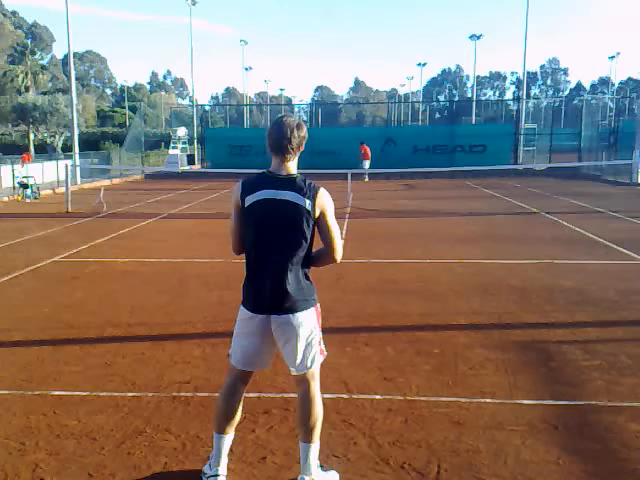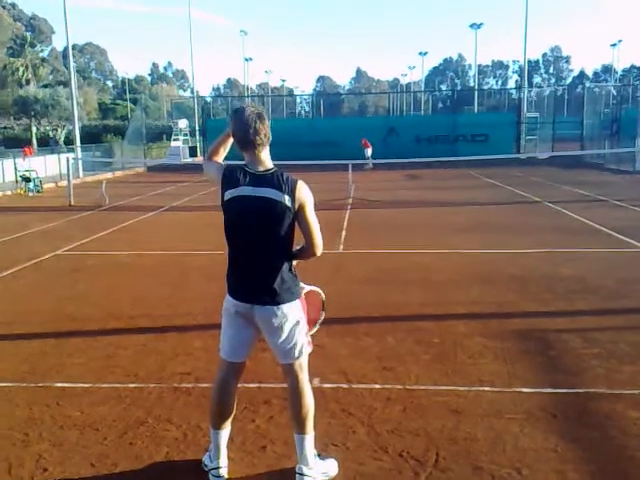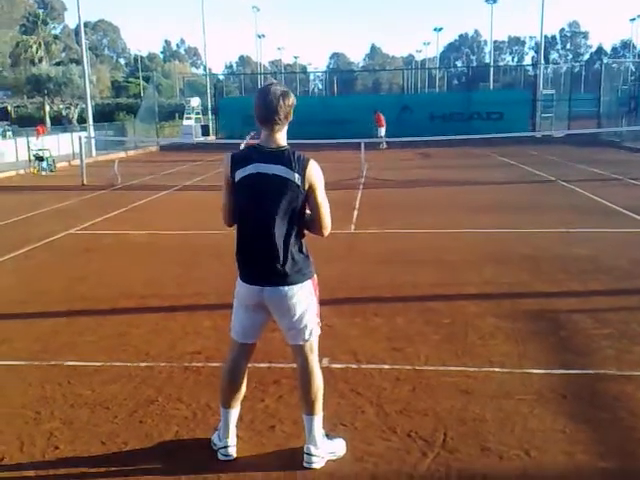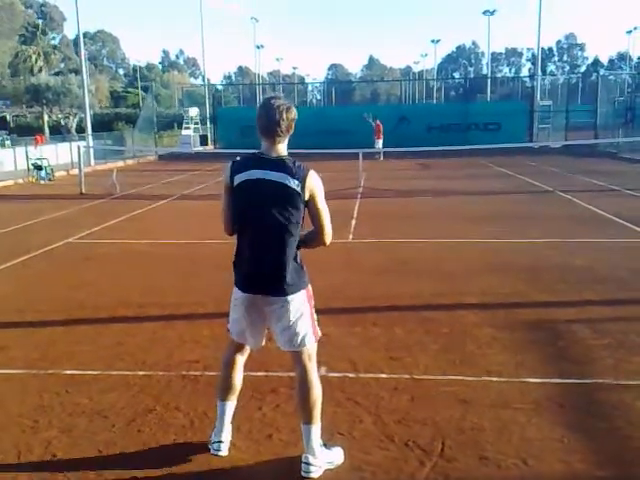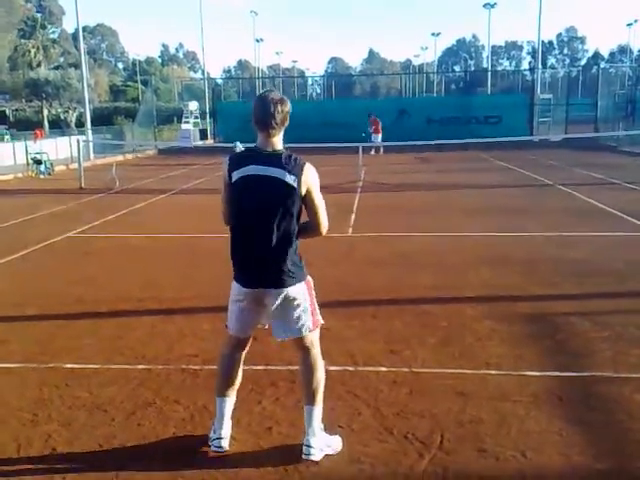
dt=0.5s
person 1, frame 1
left shoulder: (244, 189)
right shoulder: (317, 195)
left elbow: (237, 247)
right elbow: (333, 255)
left hip: (254, 304)
right hip: (297, 305)
left knee: (235, 380)
right knee: (308, 384)
person 1, frame 2
left shoulder: (227, 178)
right shoulder: (296, 188)
left elbow: (208, 160)
right elbow: (315, 249)
left wrist: (233, 128)
left hip: (239, 297)
right hip: (281, 298)
left knee: (227, 374)
right knee: (297, 376)
person 1, frame 3
left shoulder: (236, 163)
right shoulder: (306, 168)
left elbow: (228, 218)
right elbow: (322, 227)
left hip: (250, 277)
right hip: (293, 278)
left knee: (239, 354)
right knee: (307, 356)
left ankle: (226, 438)
right ankle: (315, 445)
person 1, frame 4
left shoulder: (235, 170)
right shoulder: (306, 177)
left elbow: (229, 227)
right elbow: (324, 237)
left hip: (247, 283)
right hip: (288, 285)
left knee: (236, 352)
right knee: (305, 363)
left ankle: (221, 434)
person 1, frame 5
left shoulder: (234, 165)
right shoulder: (303, 170)
left elbow: (228, 219)
right elbow: (319, 228)
left hip: (247, 278)
right hip: (288, 278)
left knee: (234, 346)
right knee: (310, 349)
left ankle: (221, 430)
right ankle: (314, 437)
